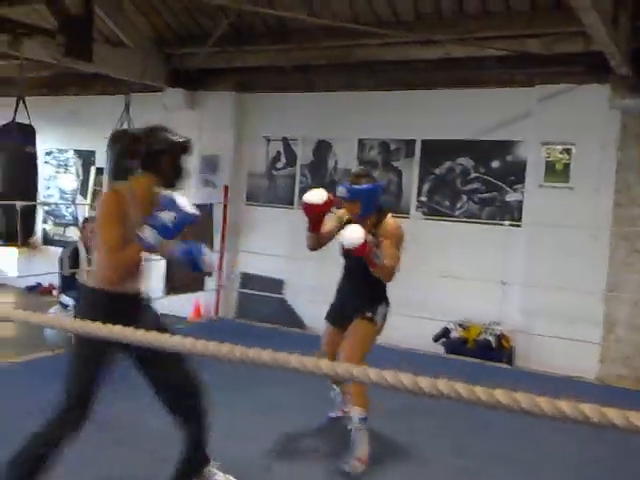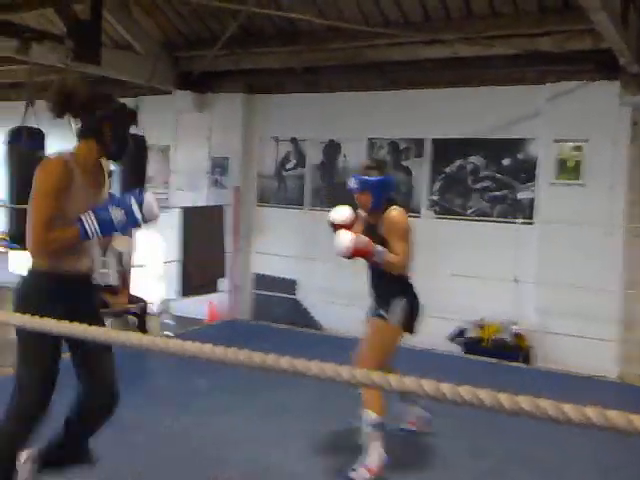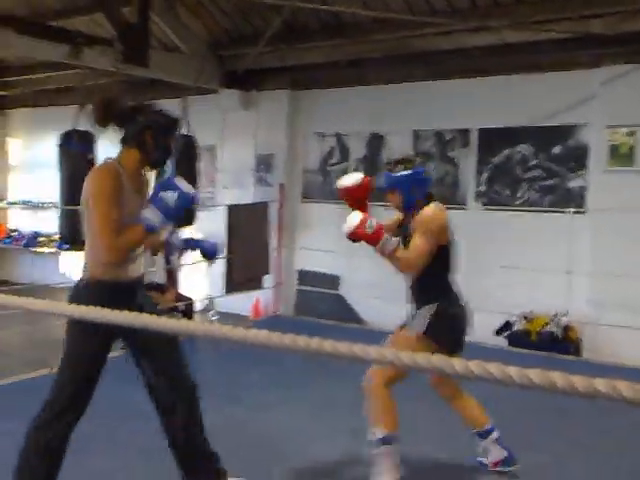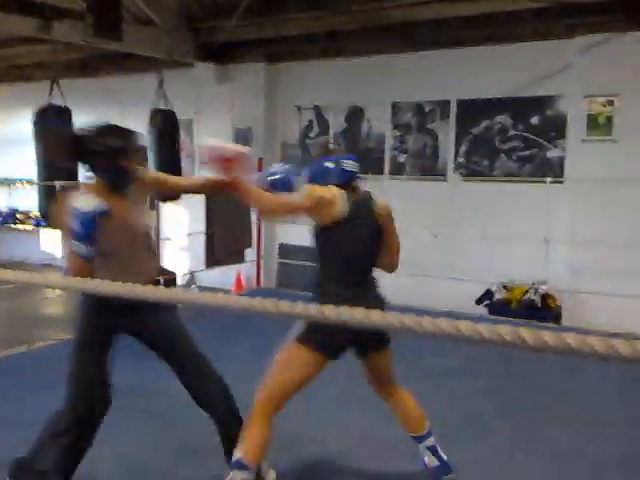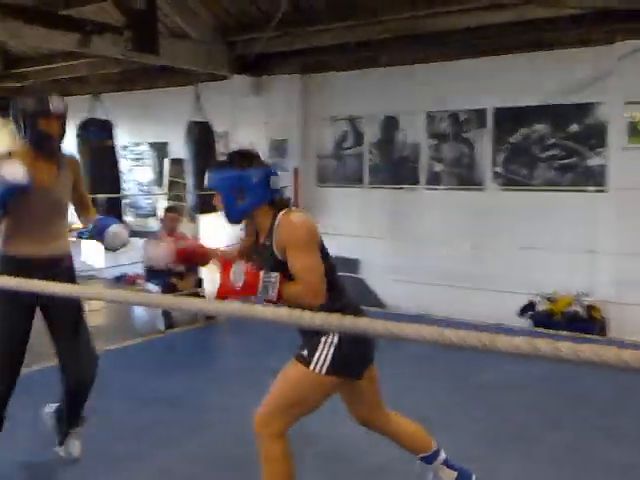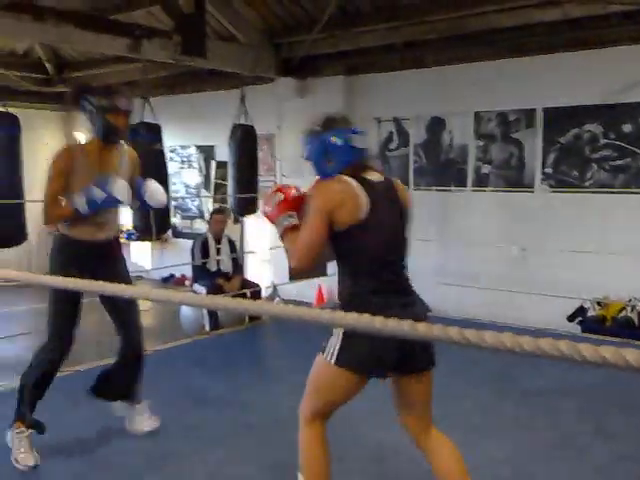
dt=0.4s
person 1, frame 1
left shoulder: (166, 199)
right shoulder: (113, 199)
right elbow: (114, 268)
left wrist: (184, 252)
right wrist: (156, 230)
left hip: (134, 306)
right hip: (99, 308)
left knee: (185, 390)
right knee: (74, 411)
person 1, frame 2
left shoulder: (99, 171)
right shoulder: (55, 169)
right elbow: (39, 244)
left wrist: (128, 212)
right wrist: (99, 221)
left hip: (81, 290)
right hip: (44, 293)
left knee: (102, 394)
person 1, frame 3
left shoulder: (141, 178)
right shoulder: (105, 177)
right elbow: (112, 250)
left wrist: (185, 243)
right wrist: (159, 211)
left hip: (133, 295)
right hip: (99, 300)
left knee: (178, 388)
right knee: (65, 405)
person 1, frame 4
left shoulder: (139, 182)
right shoulder: (75, 205)
left elbow: (194, 185)
right elbow: (77, 276)
right wrist: (83, 238)
left hip: (147, 299)
right hip: (102, 307)
left knee: (204, 382)
right knee: (84, 403)
person 1, frame 5
left shoulder: (69, 165)
left elbow: (85, 209)
left wrist: (101, 226)
left hip: (59, 271)
left knee: (82, 367)
left ankle: (66, 420)
person 1, frame 6
left shoulder: (128, 157)
right shoulder: (68, 156)
left elbow: (137, 195)
right elbow: (50, 216)
left wrist: (145, 195)
right wrist: (90, 202)
left hip: (109, 253)
right hip: (70, 254)
left knee: (133, 336)
right knee: (59, 345)
left ankle: (127, 398)
right ankle: (21, 423)
person 2, frame 1
left shoulder: (389, 226)
right shoulder: (343, 216)
left elbow: (388, 275)
right elbow: (313, 245)
left wrist: (368, 251)
right wrist: (315, 219)
left hip: (371, 304)
right hip: (344, 298)
left knee: (348, 364)
right knee: (328, 360)
left ankle: (362, 445)
right ankle: (346, 403)
person 2, frame 2
left shoulder: (395, 218)
right shoulder: (366, 216)
left elbow: (400, 265)
right elbow: (356, 251)
left wrist: (369, 248)
right wrist: (345, 234)
left hip: (398, 301)
right hip: (384, 299)
left knee: (365, 367)
right knee: (377, 366)
left ankle: (374, 452)
right ankle: (416, 414)
person 2, frame 3
left shoulder: (431, 215)
right shoulder: (410, 216)
left elbow: (411, 266)
right elbow: (390, 240)
left wrist: (376, 237)
right wrist: (359, 206)
left hip: (434, 313)
right hip: (446, 312)
left knee: (376, 381)
right knee: (447, 388)
right ankle: (498, 452)
person 2, frame 4
left shoulder: (324, 197)
right shoulder: (380, 207)
left elbow: (268, 207)
left wrist: (234, 174)
right hip: (370, 310)
left knee: (263, 406)
right knee: (387, 387)
person 2, frame 5
left shoulder: (293, 225)
right shoulder: (262, 222)
left elbow: (314, 296)
right elbow: (235, 257)
left wrist: (256, 283)
right wrist: (198, 253)
left hip: (337, 337)
right hip: (345, 334)
left knee: (267, 426)
right knee: (375, 416)
person 2, frame 6
left shoulder: (328, 191)
right shoulder: (397, 190)
left elbow: (300, 260)
left wrist: (284, 221)
left hip: (365, 325)
right hip: (410, 318)
left knee: (311, 417)
right knee: (422, 428)
